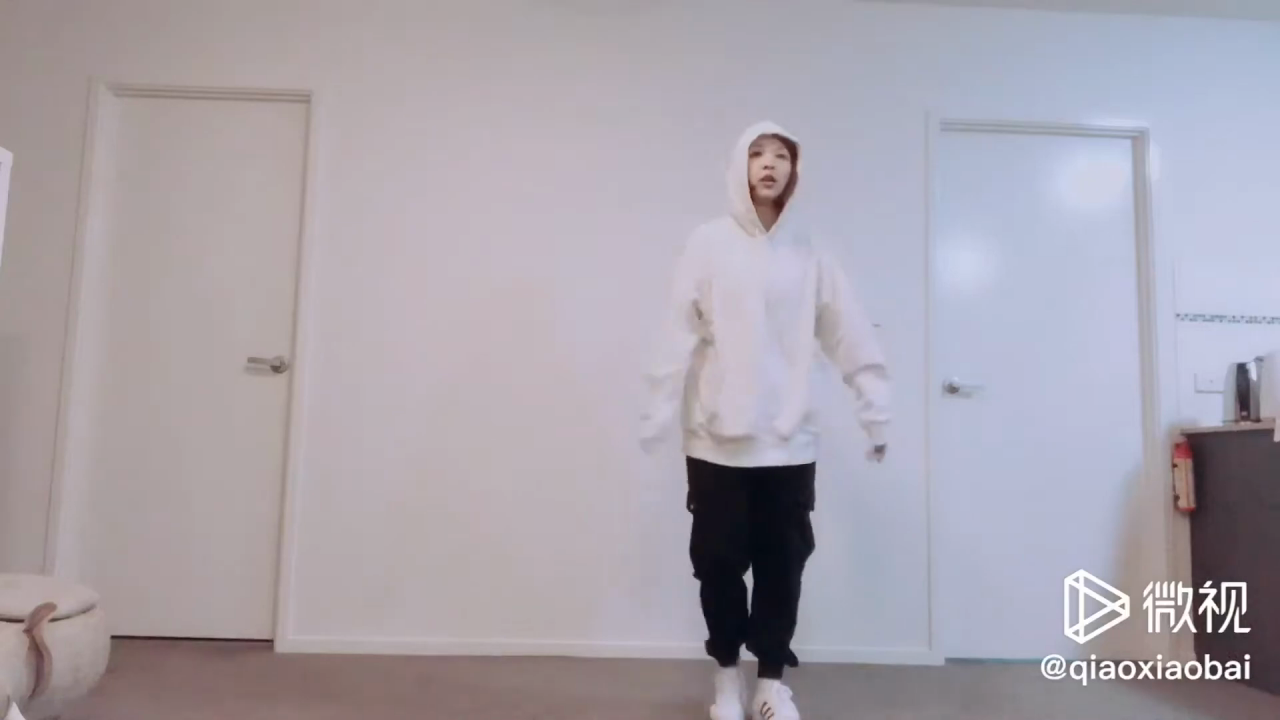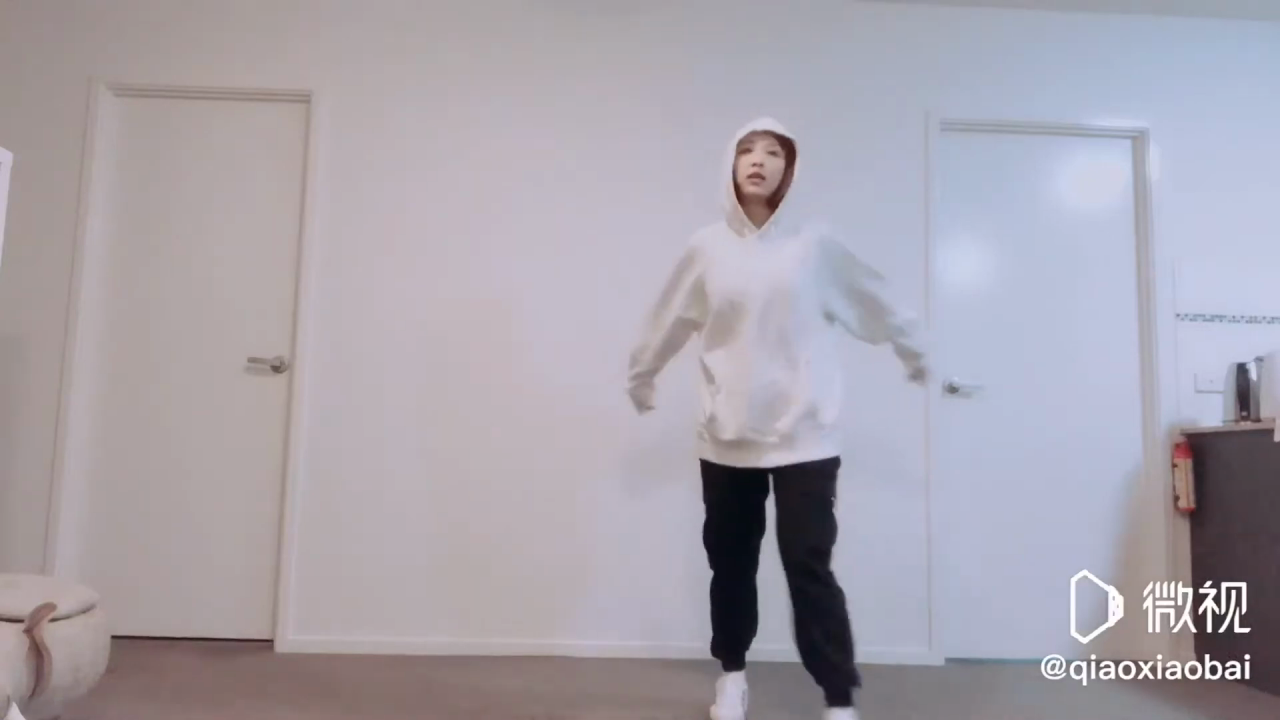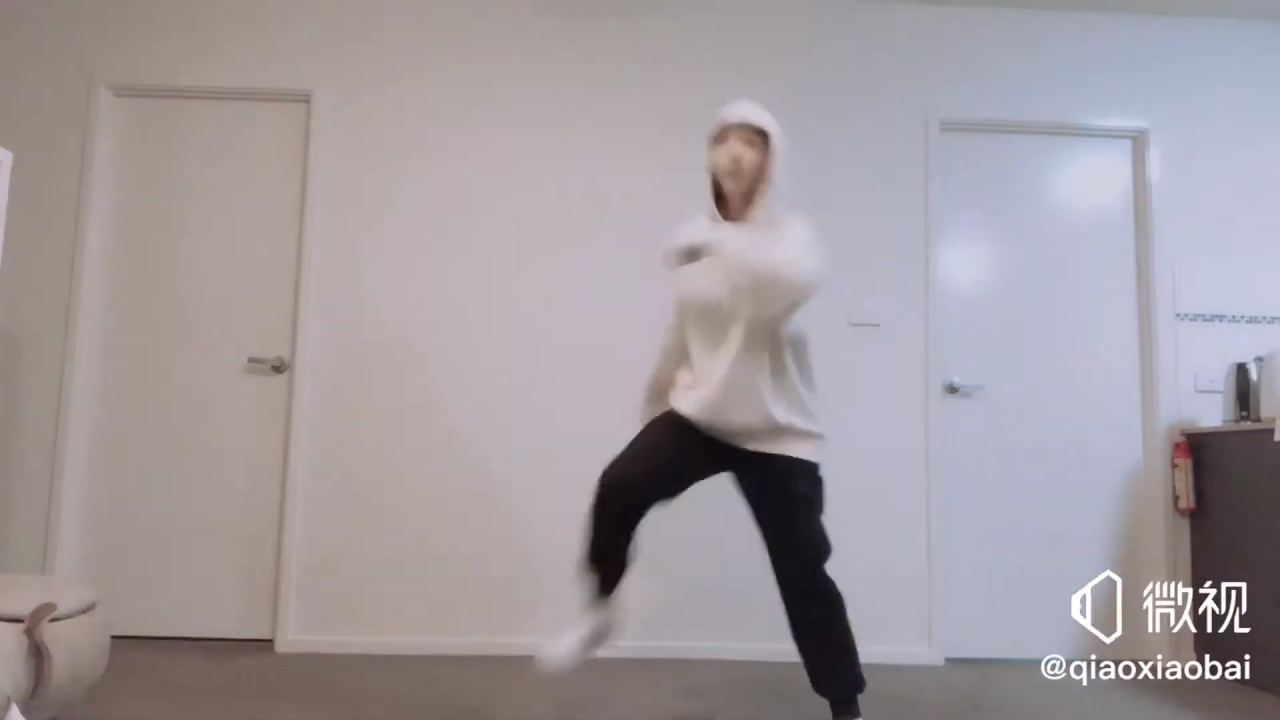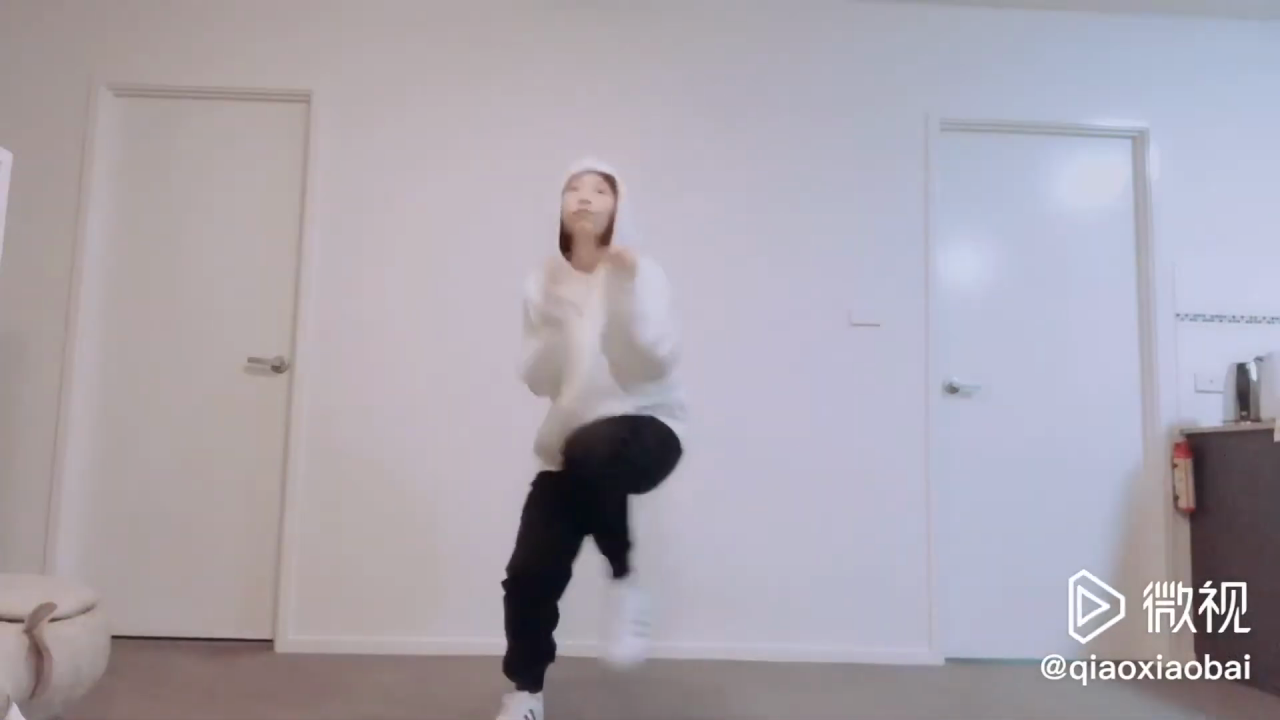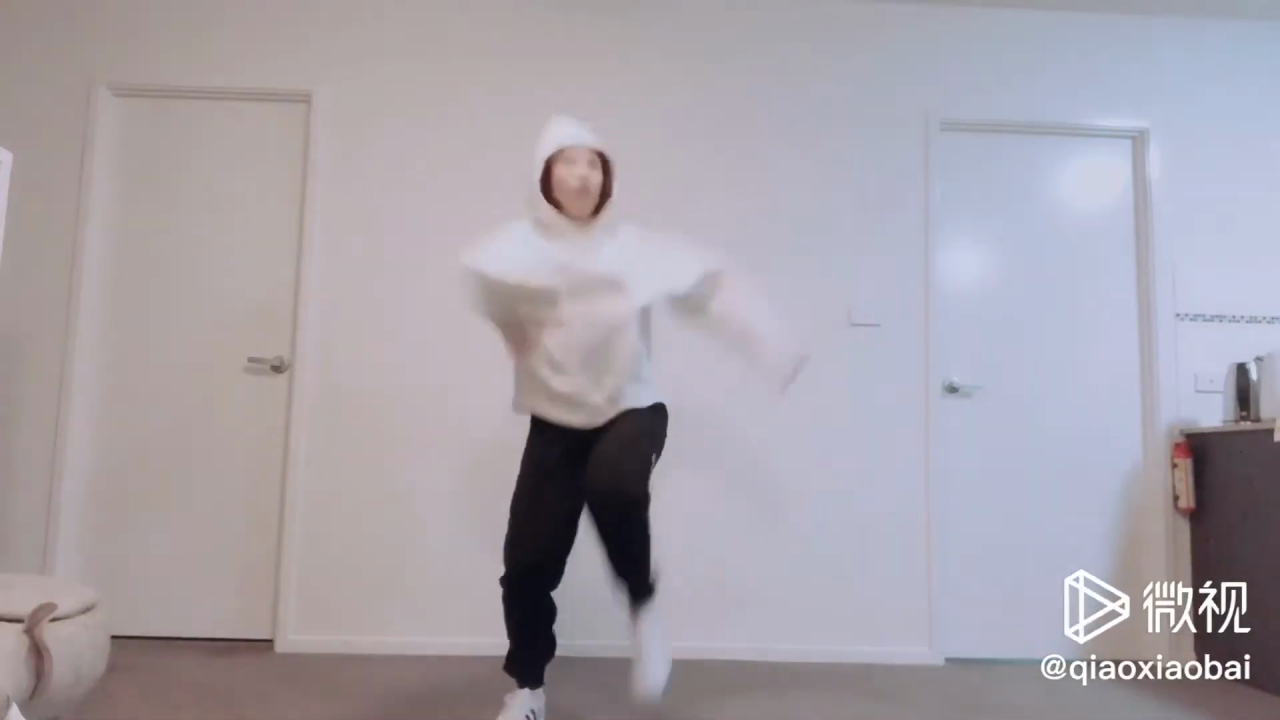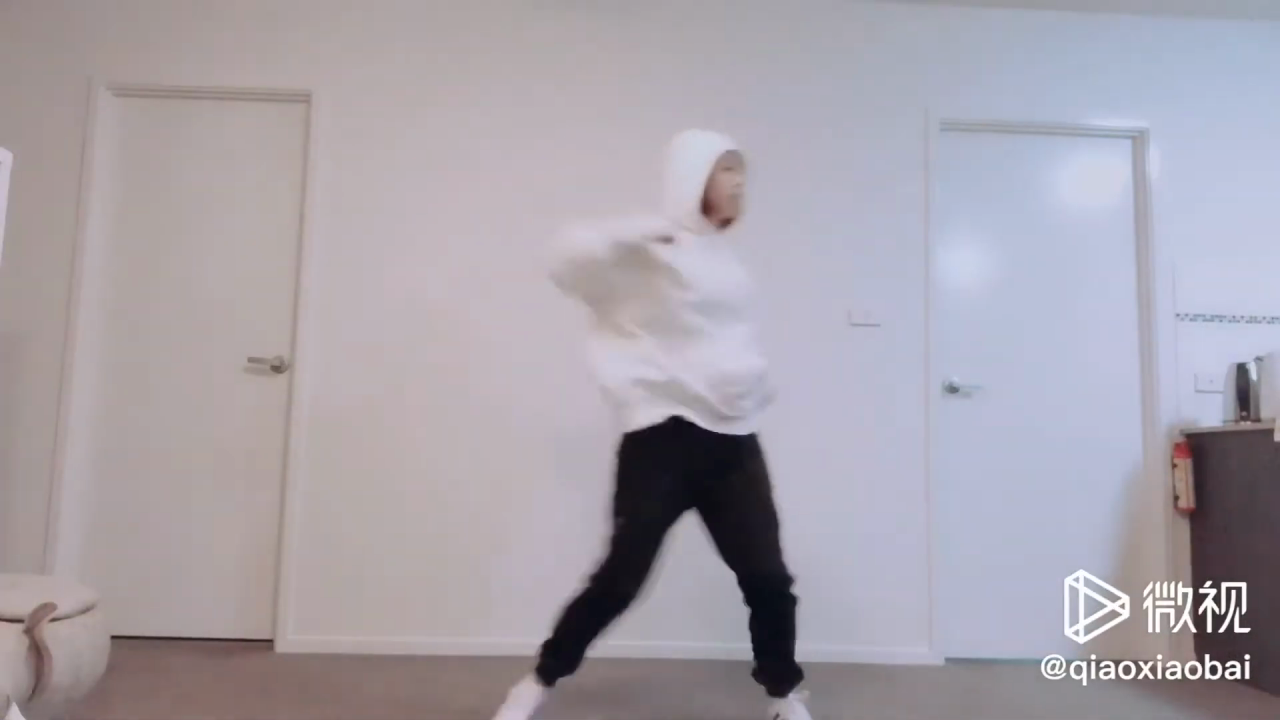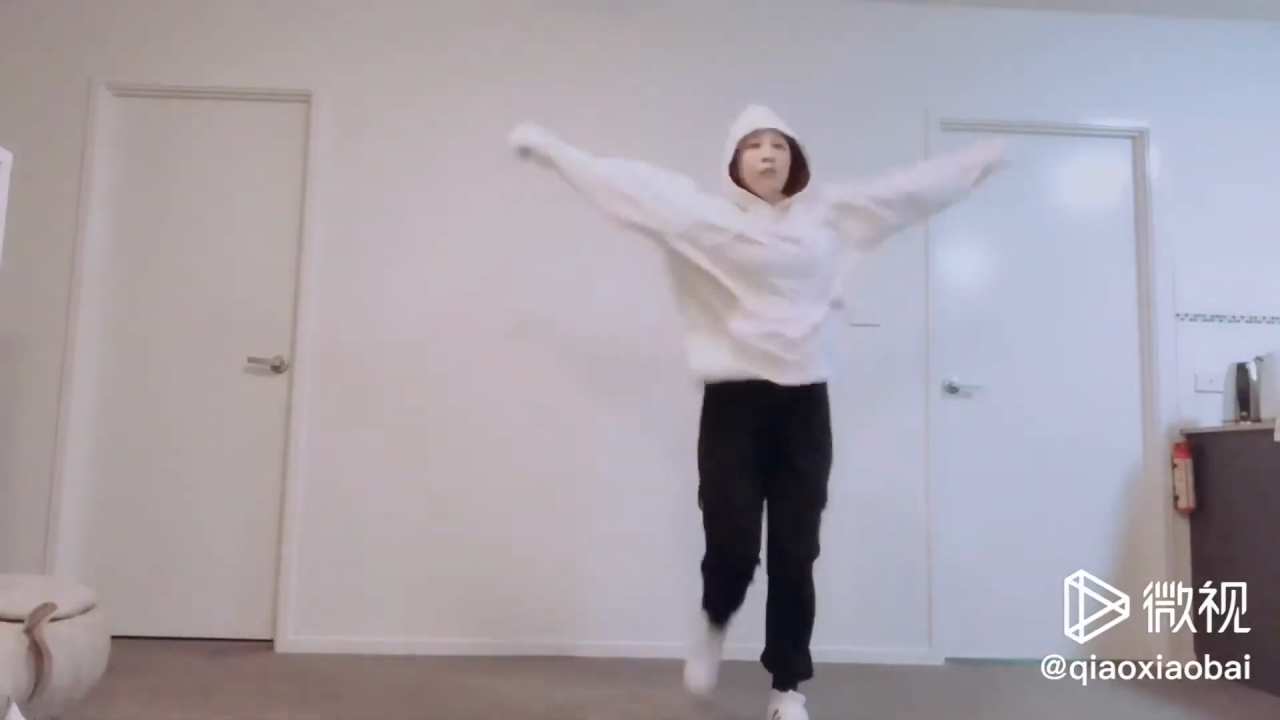
dt=0.4s
person 1, frame 1
left shoulder: (810, 255)
right shoulder: (708, 244)
left elbow: (850, 338)
right elbow: (679, 334)
left wrist: (875, 413)
right wrist: (661, 407)
left hip: (789, 439)
right hip: (718, 436)
left knee: (784, 559)
right knee: (719, 561)
right ankle: (728, 671)
person 1, frame 2
left shoulder: (815, 245)
right shoulder: (706, 248)
left elbow: (871, 300)
right elbow: (668, 322)
left wrist: (912, 350)
right wrist: (639, 376)
left hip: (802, 436)
right hip: (726, 437)
left knee: (809, 561)
right knee: (729, 560)
right ankle: (733, 671)
person 1, frame 3
left shoulder: (786, 236)
right shoulder: (695, 239)
left elbow: (797, 278)
left wrist: (717, 243)
right wrist: (662, 389)
left hip: (777, 431)
right hip: (698, 413)
left knee: (802, 569)
right knee: (621, 488)
right ankle: (600, 603)
person 1, frame 4
left shoulder: (642, 275)
right shoulder: (540, 287)
left elbow: (652, 361)
right elbow: (536, 376)
left wrist: (625, 286)
right wrist: (548, 333)
left hip: (643, 428)
right hip: (566, 452)
left knee: (592, 444)
right knee: (530, 578)
left ankle: (625, 580)
person 1, frame 5
left shoulder: (633, 242)
right shoulder: (523, 242)
left elbow: (708, 287)
right elbow: (485, 276)
left wrist: (771, 343)
left hip: (632, 411)
right hip: (557, 423)
left knee: (613, 486)
right knee: (529, 560)
left ankle: (643, 608)
person 1, frame 6
left shoulder: (726, 257)
right shoulder: (647, 247)
right elbow: (568, 263)
left wrist: (752, 377)
right wrist: (637, 231)
left hip: (732, 436)
right hip: (662, 429)
left knee: (766, 574)
right knee: (622, 576)
person 1, frame 7
left shoulder: (826, 212)
right shoulder: (703, 213)
left elbow: (904, 191)
right elbow: (622, 182)
left wrist: (976, 161)
right wrist: (546, 146)
left hip: (802, 399)
right hip: (733, 394)
left knee: (795, 547)
right knee: (731, 536)
right ankle: (714, 628)
